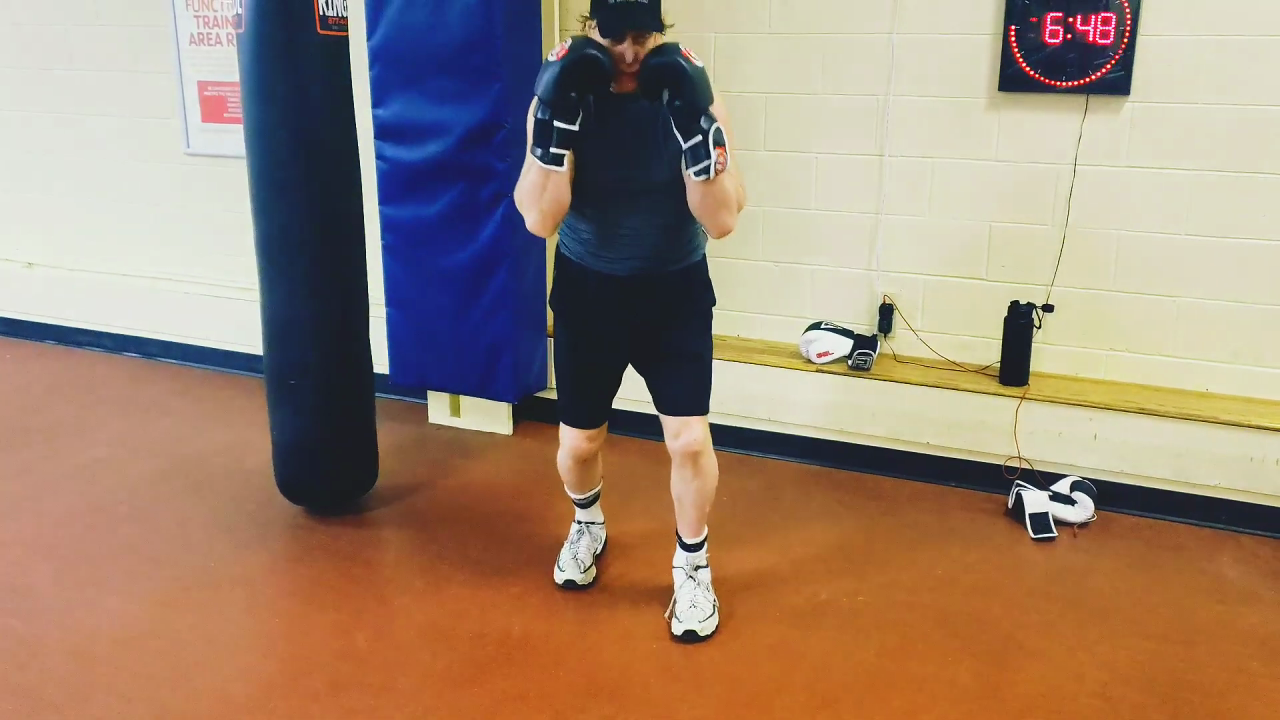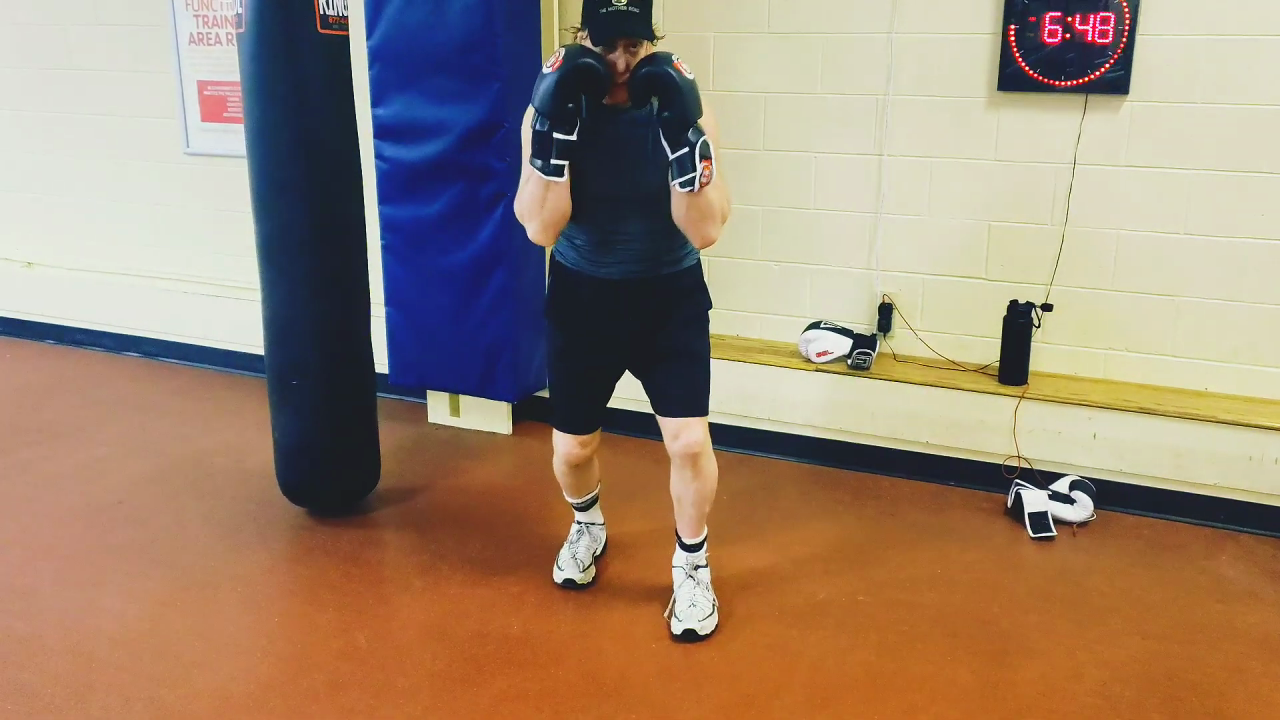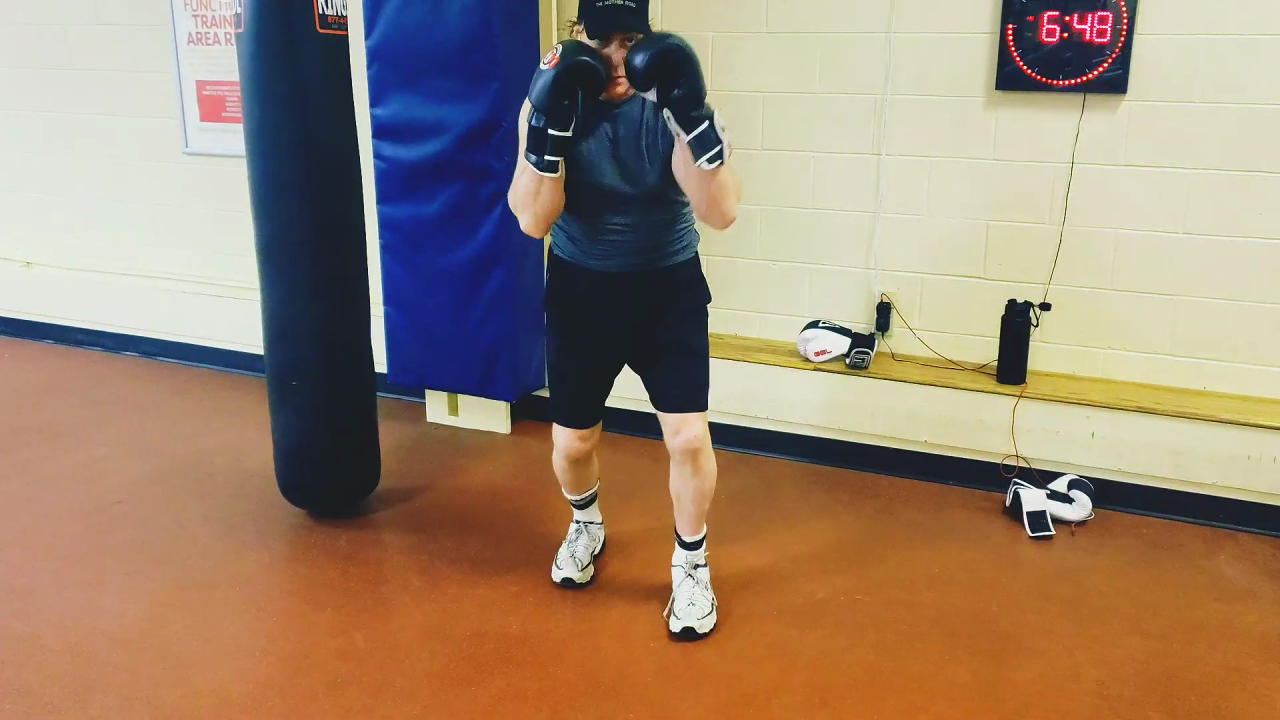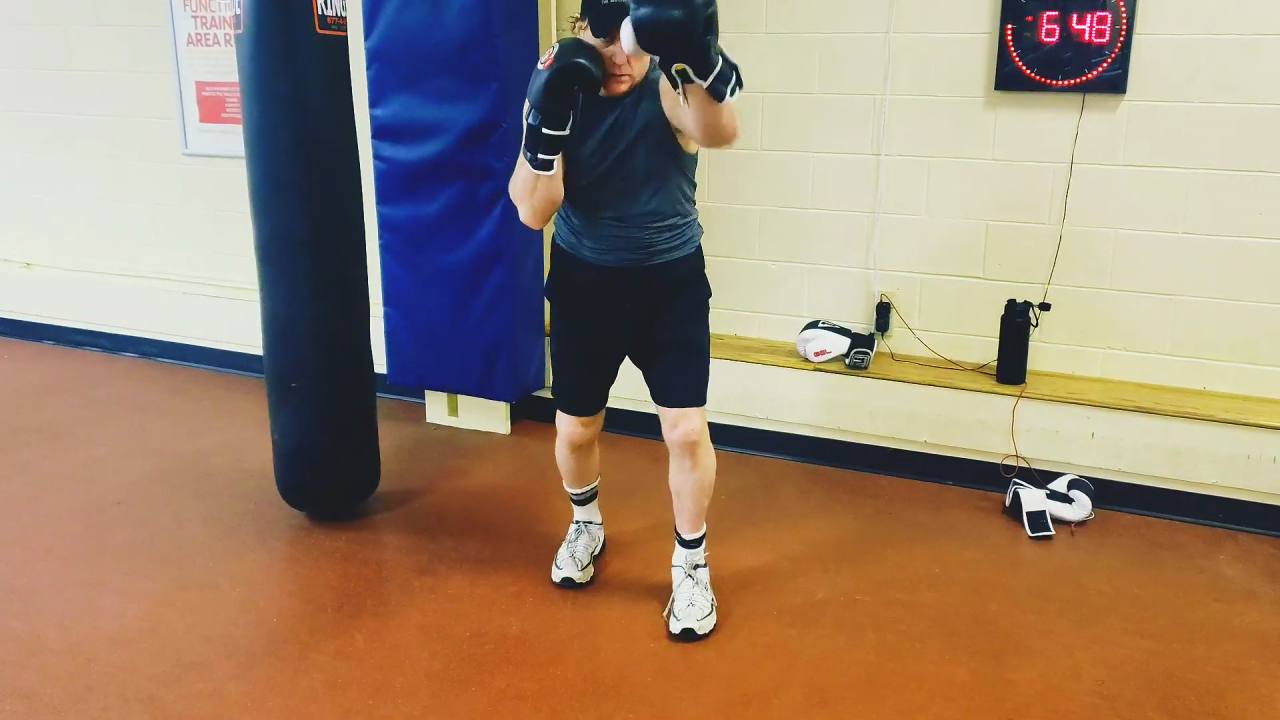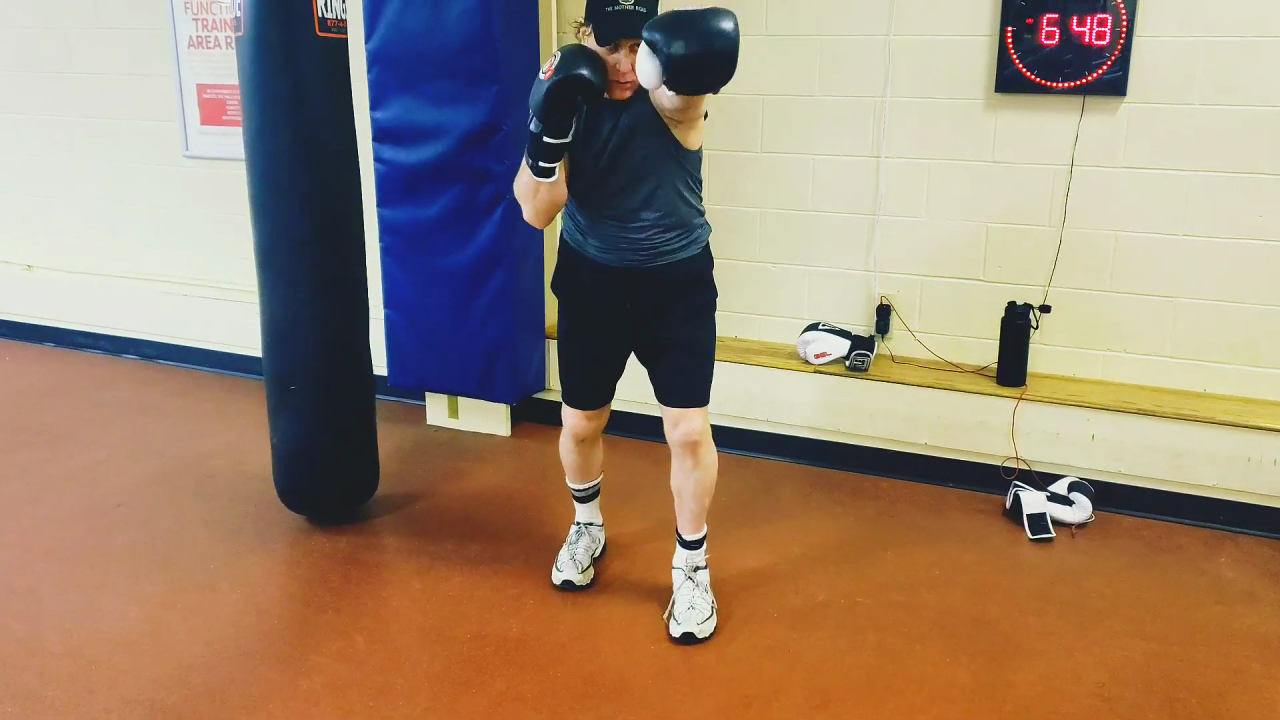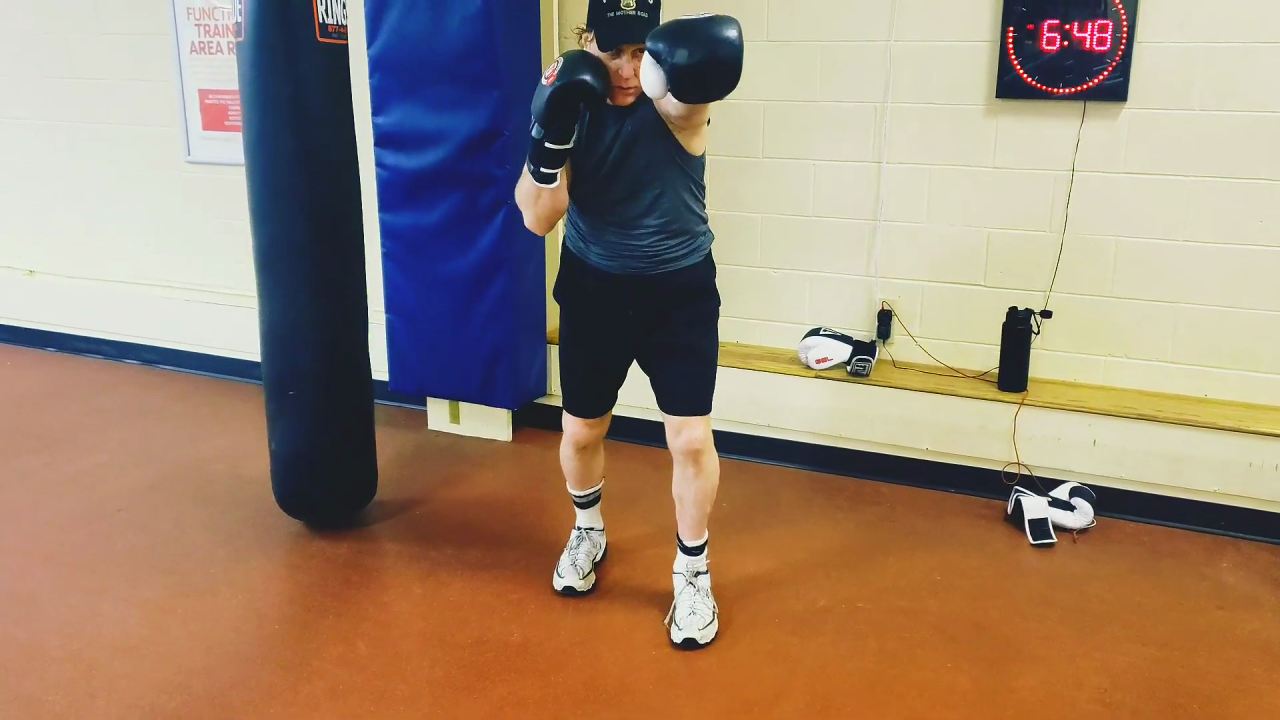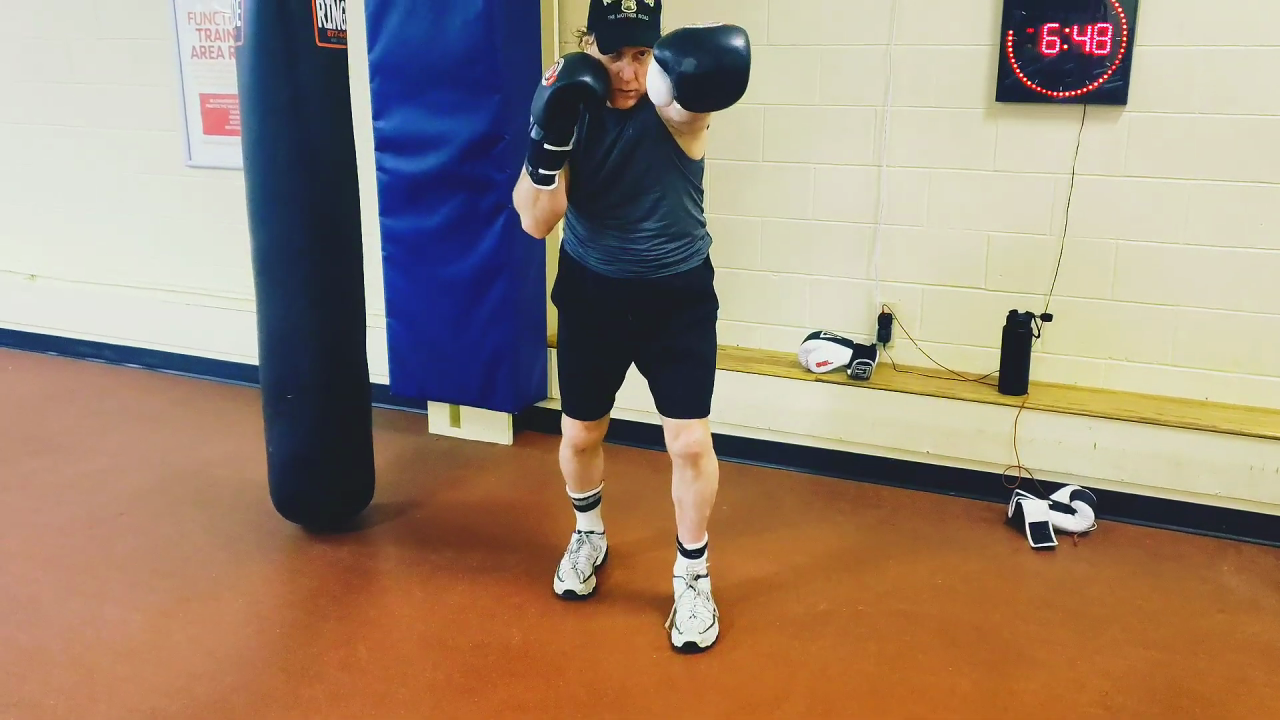
dt=0.2s
person 1, frame 1
left shoulder: (691, 101)
right shoulder: (560, 98)
left elbow: (721, 221)
right elbow: (539, 220)
left wrist: (696, 122)
right wrist: (556, 118)
left hip: (675, 292)
right hip: (588, 292)
left knee: (689, 441)
right knee: (578, 442)
left ankle: (692, 566)
right ankle: (588, 525)
person 1, frame 2
left shoulder: (680, 109)
right shoulder: (549, 110)
left elbow: (705, 231)
right elbow: (540, 229)
left wrist: (682, 131)
right wrist: (555, 126)
left hip: (671, 298)
right hip: (582, 298)
left knee: (690, 443)
right knee: (572, 446)
left ankle: (692, 566)
right ankle: (588, 526)
person 1, frame 3
left shoulder: (674, 103)
right shoulder: (550, 102)
left elbow: (719, 213)
right elbow: (533, 221)
left wrist: (690, 110)
right wrist: (550, 121)
left hip: (669, 290)
right hip: (581, 292)
left knee: (688, 438)
right knee: (572, 440)
left ankle: (691, 565)
right ankle: (587, 524)
person 1, frame 4
left shoulder: (671, 89)
right shoulder: (561, 94)
left elbow: (720, 131)
right elbow: (532, 212)
left wrist: (699, 53)
right wrist: (546, 120)
left hip: (670, 284)
right hip: (584, 283)
left knee: (687, 431)
right knee: (575, 428)
left ankle: (690, 565)
right ankle: (586, 524)
person 1, frame 5
left shoulder: (670, 93)
right shoulder: (568, 96)
left elbow: (686, 77)
right elbow: (536, 212)
left wrist: (686, 58)
right wrist: (547, 127)
left hip: (677, 283)
right hip: (591, 281)
left knee: (689, 430)
right knee: (580, 423)
left ankle: (691, 566)
right ankle: (587, 525)
person 1, frame 6
left shoulder: (672, 98)
right shoulder: (570, 101)
left elbow: (688, 87)
right elbow: (537, 218)
left wrist: (690, 67)
right wrist: (550, 132)
left hip: (680, 290)
right hip: (593, 288)
left knee: (691, 439)
right knee: (581, 430)
left ankle: (692, 572)
right ankle: (588, 531)
person 1, frame 7
left shoulder: (671, 102)
right shoulder: (569, 104)
left elbow: (691, 93)
right elbow: (535, 221)
left wrist: (697, 71)
right wrist: (550, 134)
left hip: (678, 294)
right hip: (592, 293)
left knee: (690, 443)
right knee: (580, 434)
left ankle: (693, 576)
right ankle: (589, 535)
